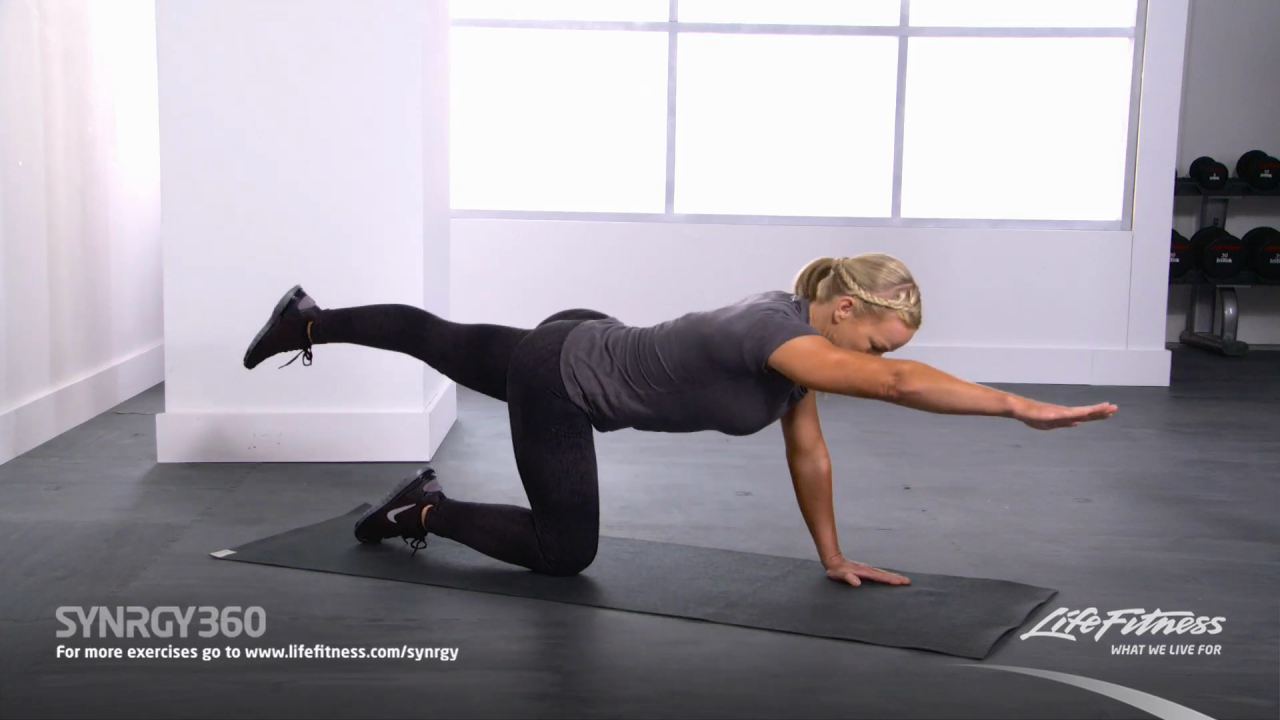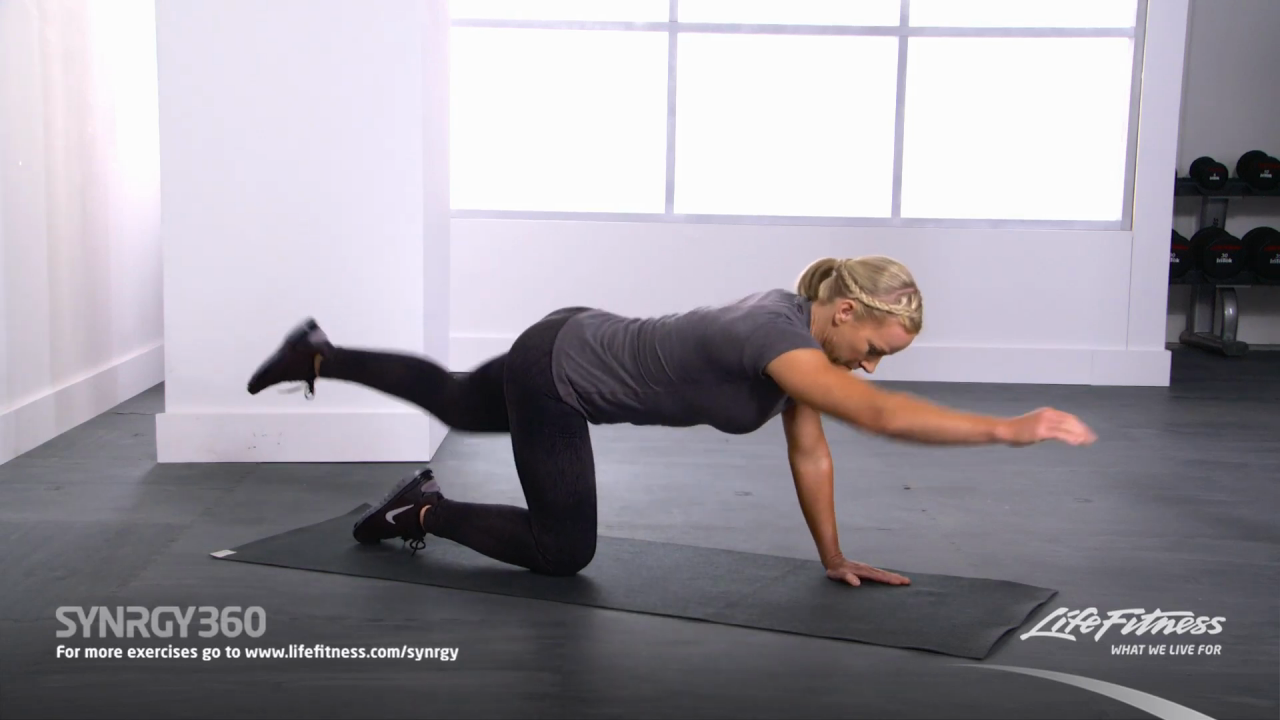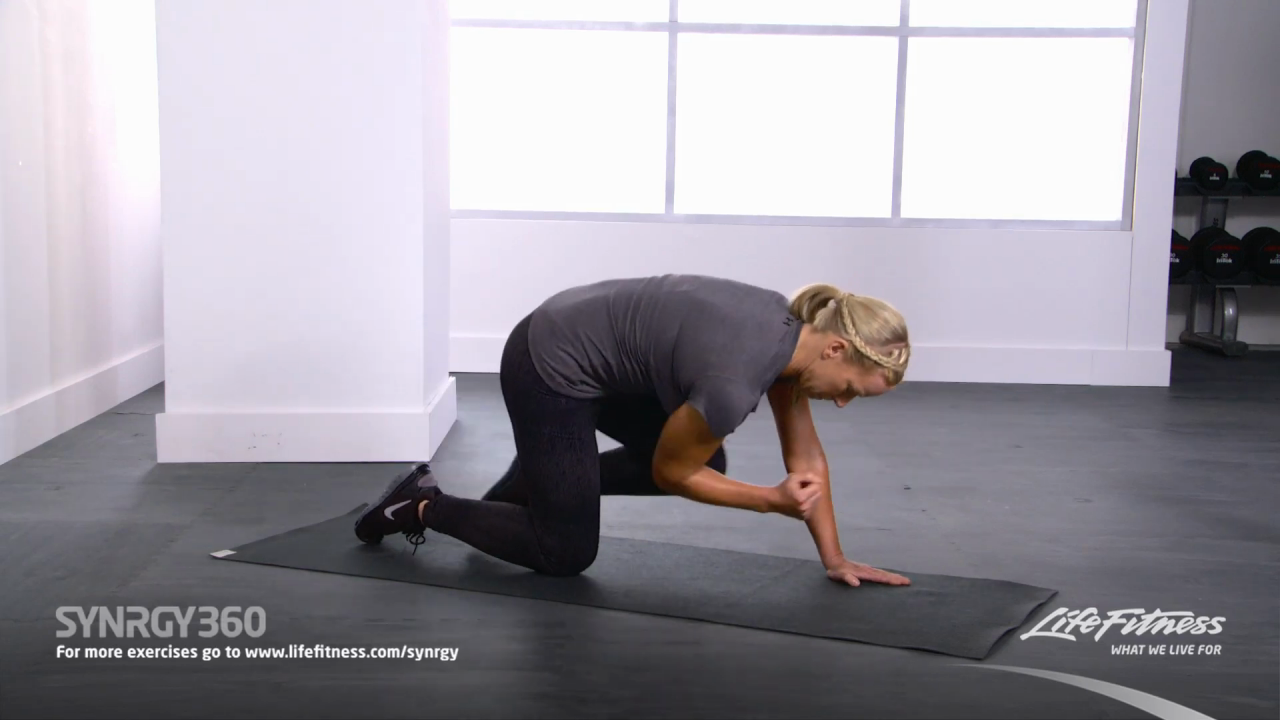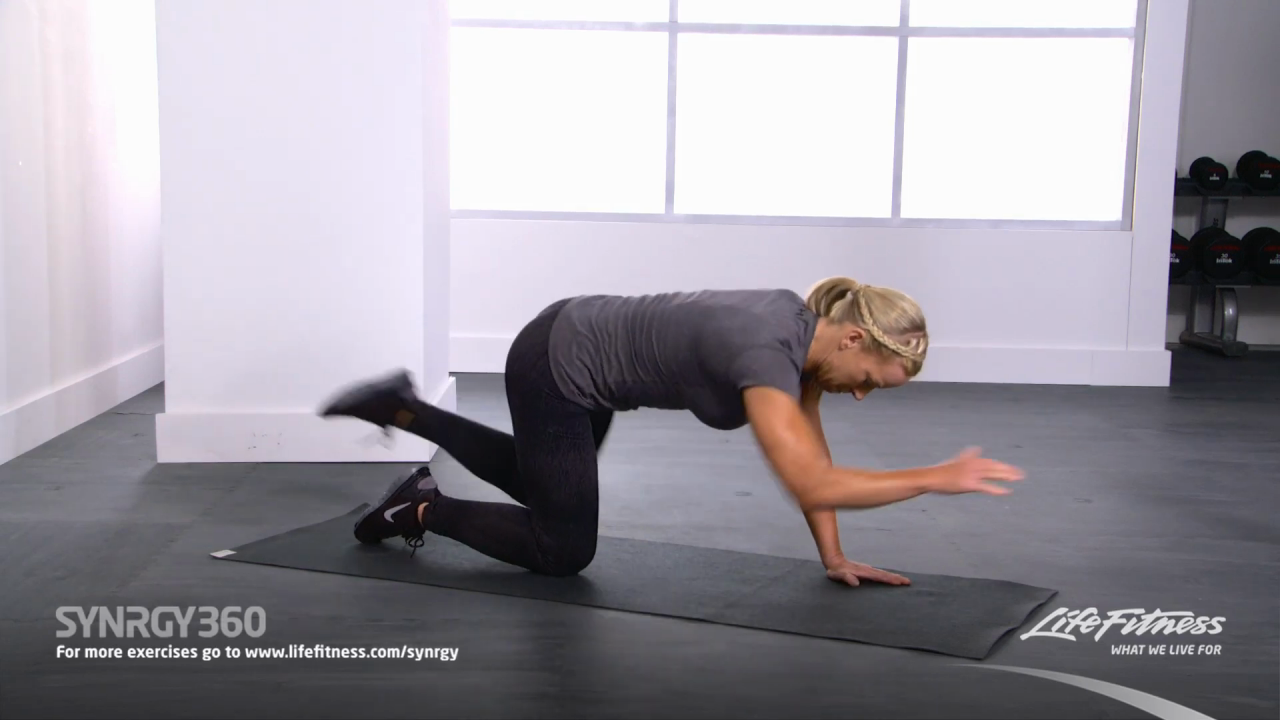
dt=0.5s
person 1, frame 1
left shoulder: (803, 321)
right shoulder: (778, 338)
left elbow: (808, 453)
right elbow: (902, 385)
left wrist: (833, 556)
right wrist: (1027, 407)
left hip: (587, 348)
right hip: (558, 381)
left knee: (439, 341)
right knee: (565, 551)
left ankle: (309, 321)
right ankle: (423, 510)
person 1, frame 2
left shoulder: (800, 323)
right shoulder: (777, 339)
left elbow: (810, 452)
right elbow: (881, 414)
left wrist: (835, 556)
right wrist: (1009, 428)
left hip: (584, 344)
right hip: (553, 380)
left knee: (457, 403)
right knee: (564, 551)
left ankle: (320, 355)
right ankle: (425, 511)
person 1, frame 3
left shoulder: (793, 329)
right shoulder: (735, 381)
left elbow: (803, 453)
right elbow: (670, 474)
left wrist: (835, 556)
right wrist: (774, 502)
left hip: (602, 352)
right hip: (549, 364)
left knee: (707, 463)
right knee: (566, 553)
left ankle: (545, 471)
right ankle: (423, 505)
person 1, frame 4
left shoulder: (812, 326)
right shoulder: (768, 358)
left elbow: (812, 449)
right elbow: (814, 485)
left wrist: (834, 557)
right wrist: (942, 478)
left hip: (600, 342)
right hip: (554, 366)
left knee: (536, 485)
right knee: (566, 550)
left ankle: (401, 410)
right ankle: (423, 509)
